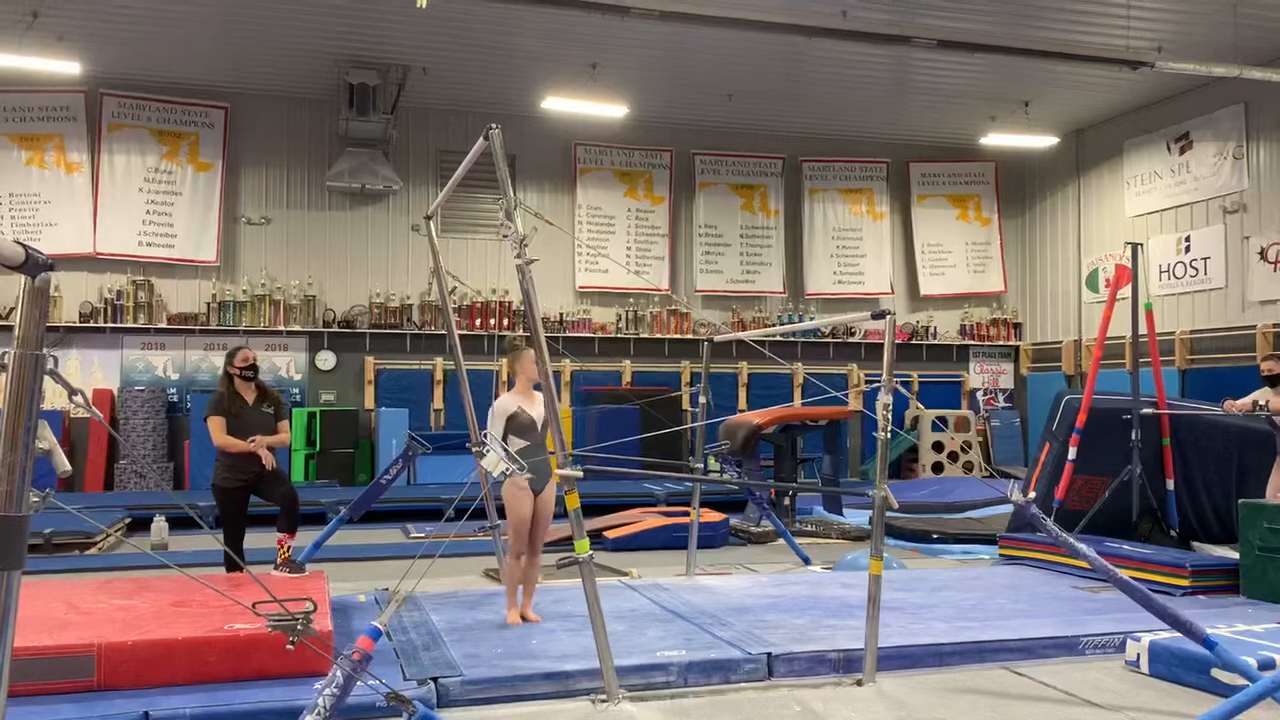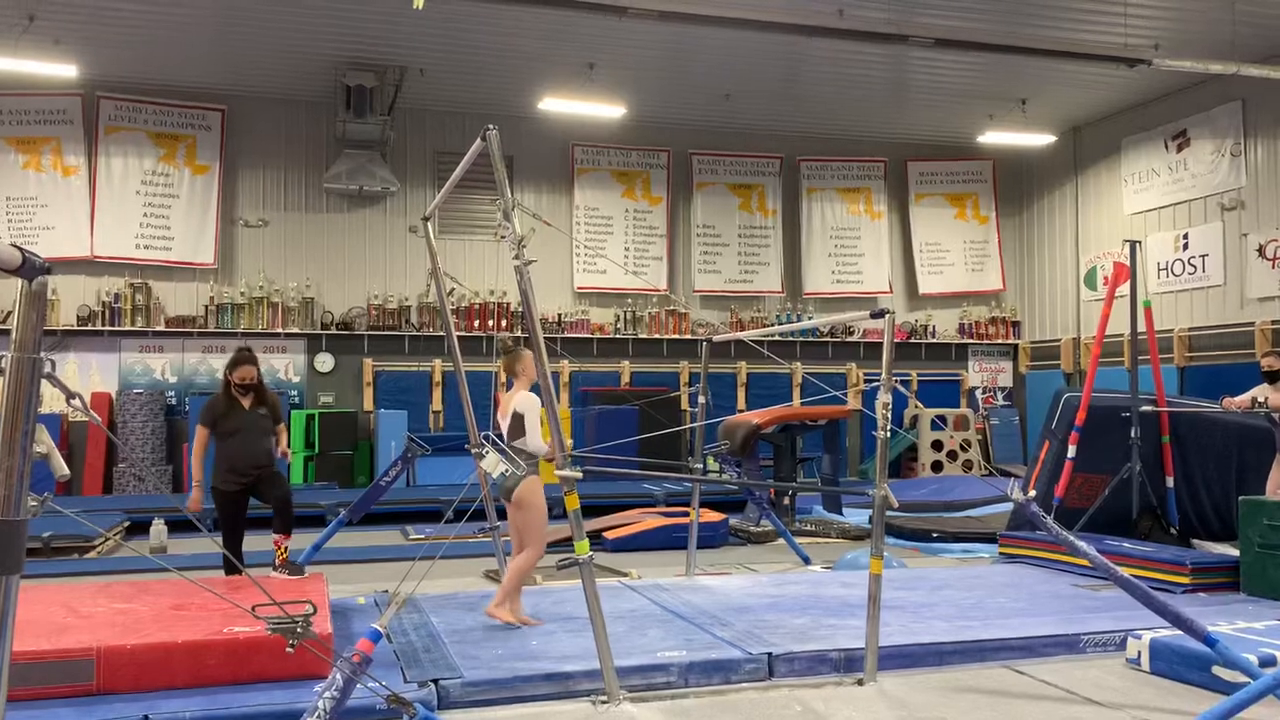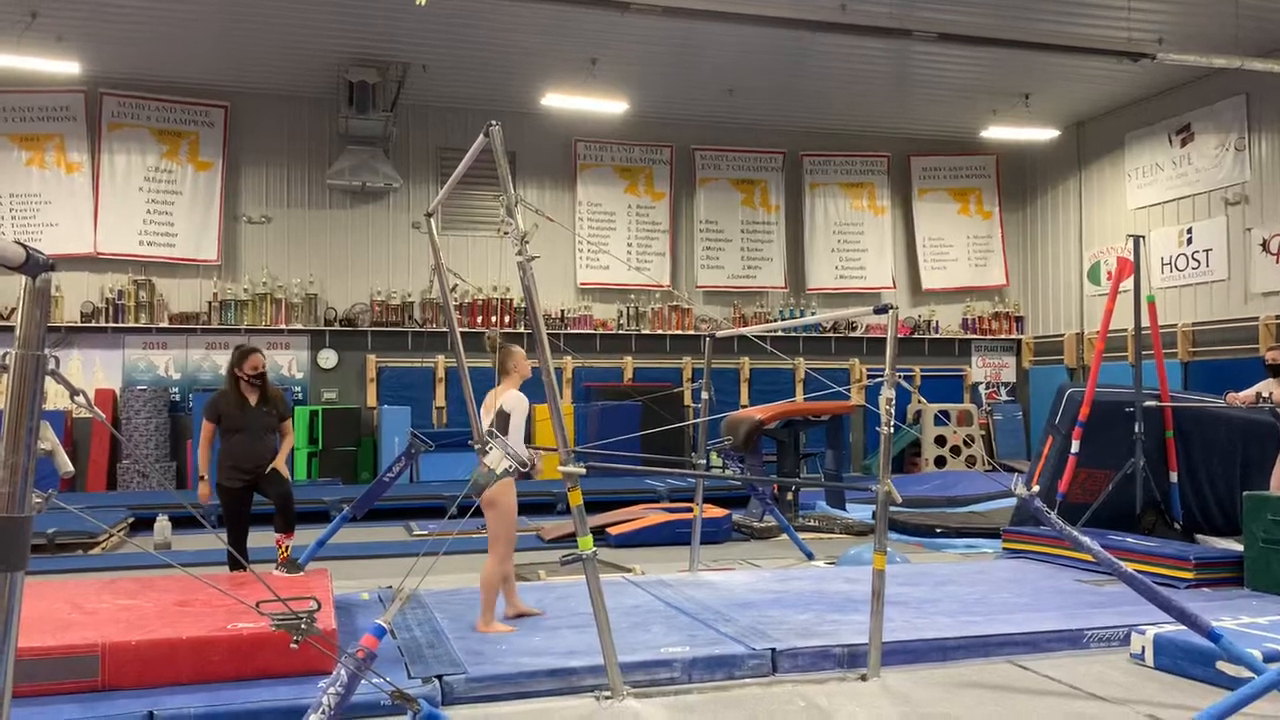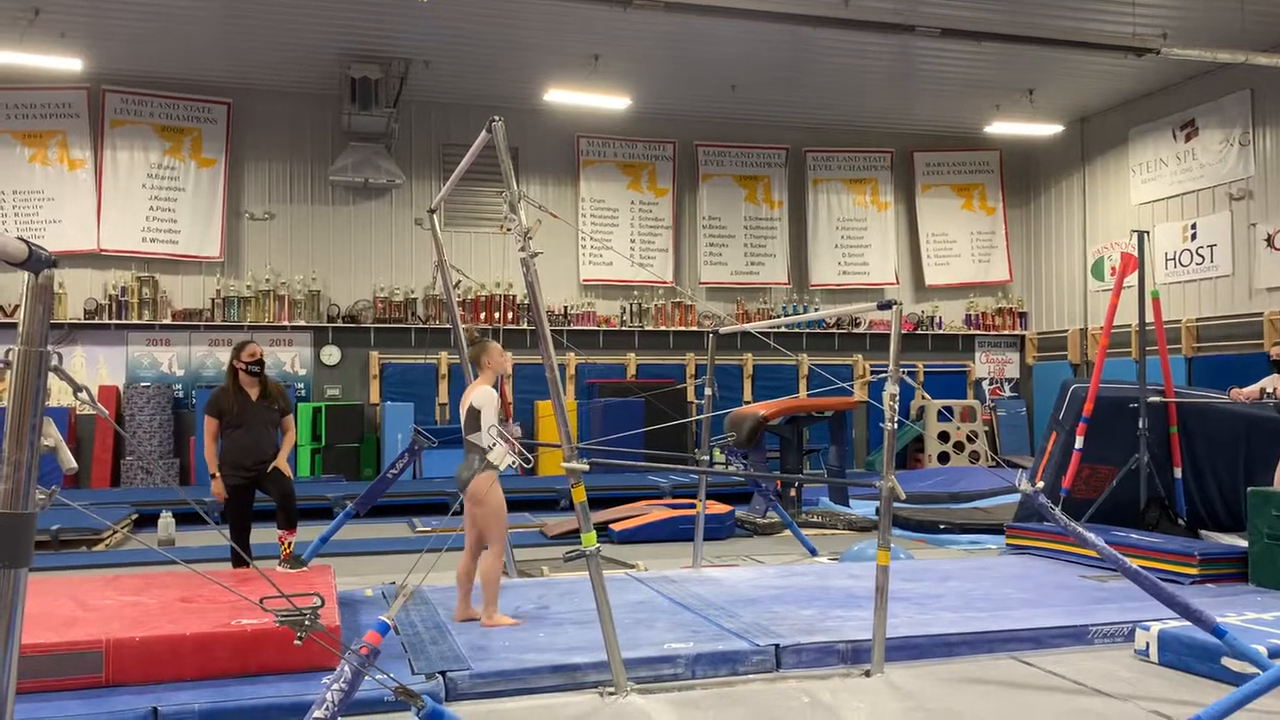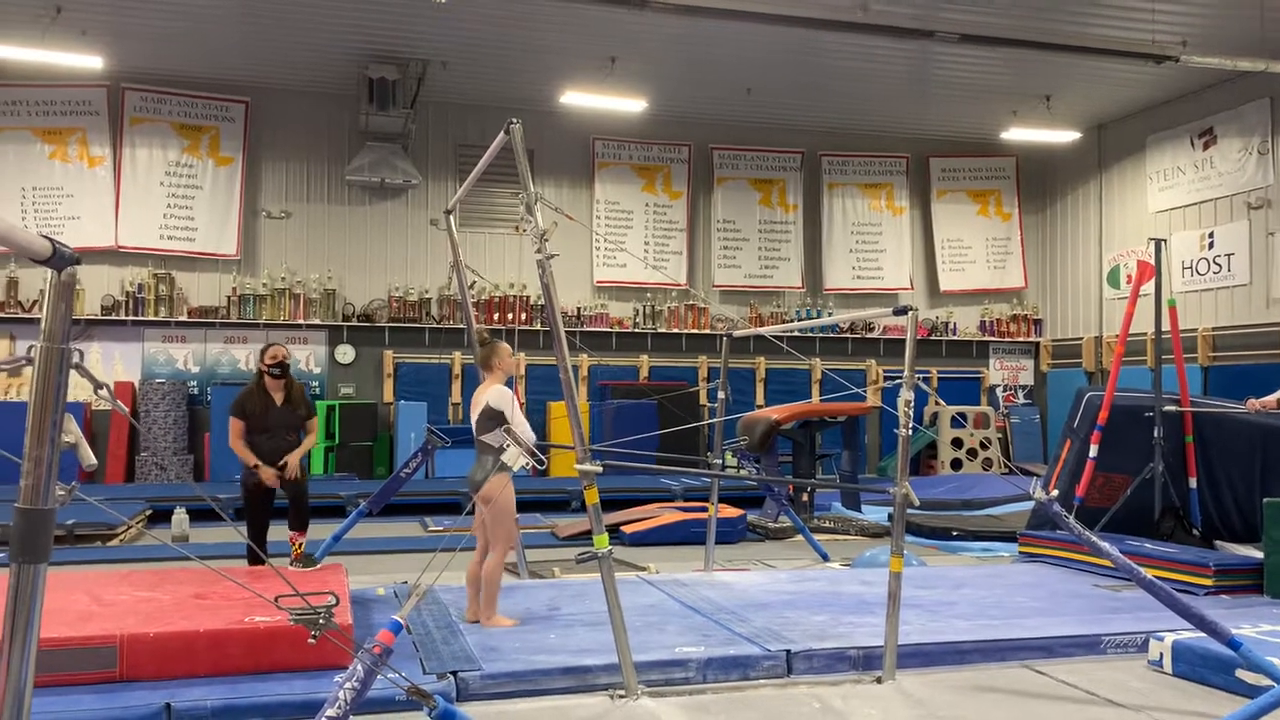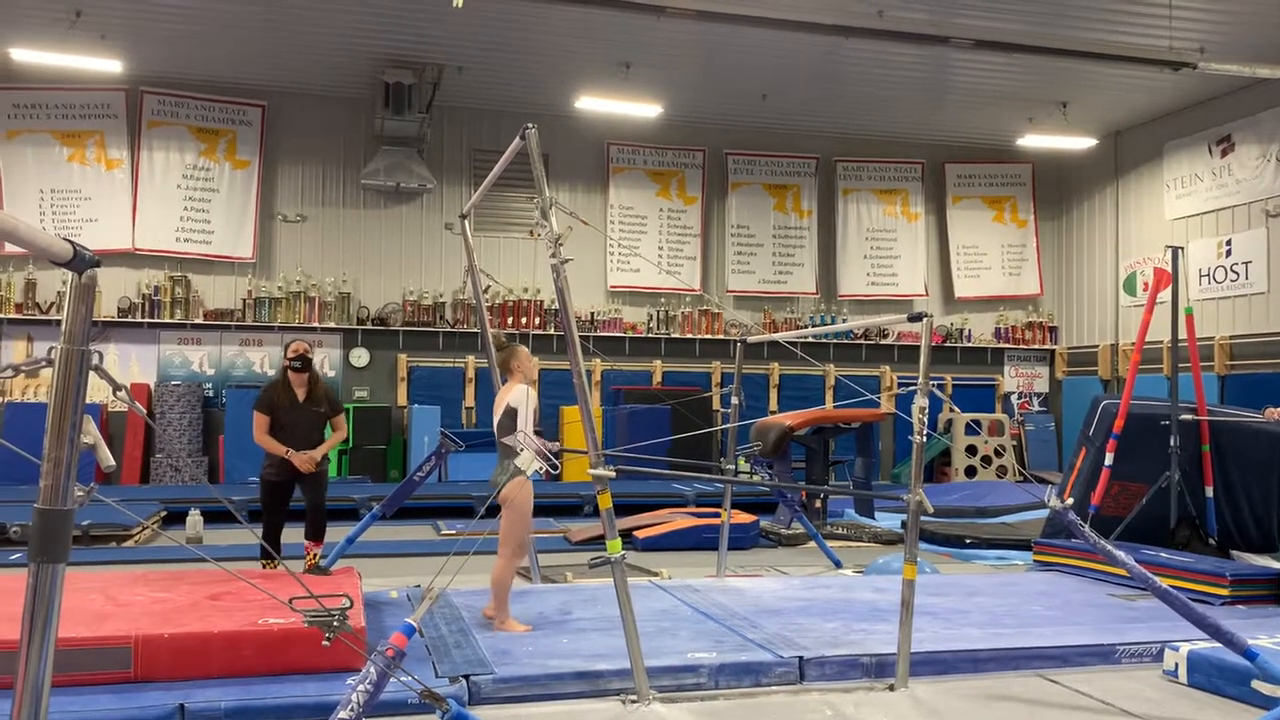
dt=0.5s
person 1, frame 1
left shoulder: (542, 400)
right shoulder: (504, 403)
right wrist: (513, 473)
left hip: (545, 478)
right hip: (519, 480)
left knee: (535, 548)
right knee: (517, 548)
left ankle: (526, 605)
right ankle: (512, 607)
person 1, frame 2
left shoulder: (505, 402)
right shoulder: (529, 399)
right elbow: (535, 445)
left wrist: (548, 448)
right wrist: (552, 452)
left hip: (508, 477)
right hip: (525, 479)
left knee: (520, 550)
right knee: (535, 549)
left ankle: (516, 611)
right ankle: (497, 603)
person 1, frame 3
left shoulder: (490, 397)
right shoulder: (517, 399)
right elbow: (515, 447)
left wrist: (523, 455)
right wrist: (530, 458)
left hip: (485, 475)
right hip: (499, 480)
left knee: (504, 548)
right knee: (499, 553)
left ankle: (513, 603)
right ankle: (486, 620)
person 1, frame 4
left shoulder: (470, 392)
right shoulder: (487, 394)
right elbow: (491, 444)
left wrist: (505, 440)
right wrist: (508, 454)
left hip: (468, 472)
right hip: (481, 475)
left knee: (474, 546)
right knee: (496, 546)
left ankle: (464, 608)
right ankle: (490, 612)
person 1, frame 5
left shoulder: (480, 393)
right shoulder: (501, 393)
right elbow: (528, 436)
left wrist: (510, 437)
right wrist: (515, 438)
left hip: (479, 473)
right hip: (494, 476)
left knee: (484, 547)
right knee: (499, 548)
left ankle: (474, 608)
right ankle: (489, 613)
person 1, frame 6
left shoulder: (504, 394)
right shoulder: (525, 392)
right elbow: (525, 441)
left hip: (505, 474)
right hip: (516, 477)
left knee: (519, 549)
right knee: (509, 553)
left ankle: (494, 606)
right ankle: (503, 617)
person 2, frame 1
left shoulder: (272, 399)
right shoulder: (220, 400)
left elbow: (285, 437)
right elbow: (219, 439)
left wrist: (265, 440)
right wrist: (255, 448)
left hip: (264, 471)
right hip: (230, 477)
left knee: (290, 497)
right knee: (233, 536)
left ankle: (283, 560)
person 2, frame 2
left shoulder: (269, 401)
right shoulder: (215, 406)
left elbow: (280, 432)
right elbow: (198, 449)
left wrist: (282, 446)
right wrist: (197, 487)
left hip: (264, 472)
right hip: (228, 481)
left knee: (283, 499)
right knee: (232, 539)
left ankle: (281, 563)
person 2, frame 3
left shoulder: (275, 397)
right shoulder: (221, 400)
left elbow: (287, 433)
right elbow: (206, 442)
left wrist: (281, 459)
right wrist: (203, 478)
left hip: (267, 469)
right hip: (232, 476)
left knee: (285, 497)
right knee: (236, 534)
left ankle: (284, 560)
person 2, frame 4
left shoulder: (276, 392)
right shoulder: (221, 396)
left elbow: (289, 430)
right elbow: (210, 440)
left wrist: (282, 457)
right wrist: (215, 476)
left hip: (268, 465)
right hip: (234, 473)
left knee: (287, 494)
right knee: (239, 530)
left ankle: (286, 557)
person 2, frame 5
left shoulder: (300, 395)
right shoulder: (247, 397)
left elbow: (312, 433)
right elbow: (235, 440)
left wrist: (296, 455)
right wrist: (259, 467)
left hip: (290, 465)
right hip: (257, 471)
left knee: (299, 495)
right knee: (256, 528)
left ankle: (298, 555)
person 2, frame 6
left shoulder: (325, 392)
right shoulder: (271, 392)
left elbow: (341, 430)
right elbow: (260, 435)
left wrist: (319, 452)
right wrist: (291, 455)
left hip: (314, 464)
right hip: (277, 467)
left knee: (317, 506)
right knee: (272, 523)
left ankle: (312, 564)
